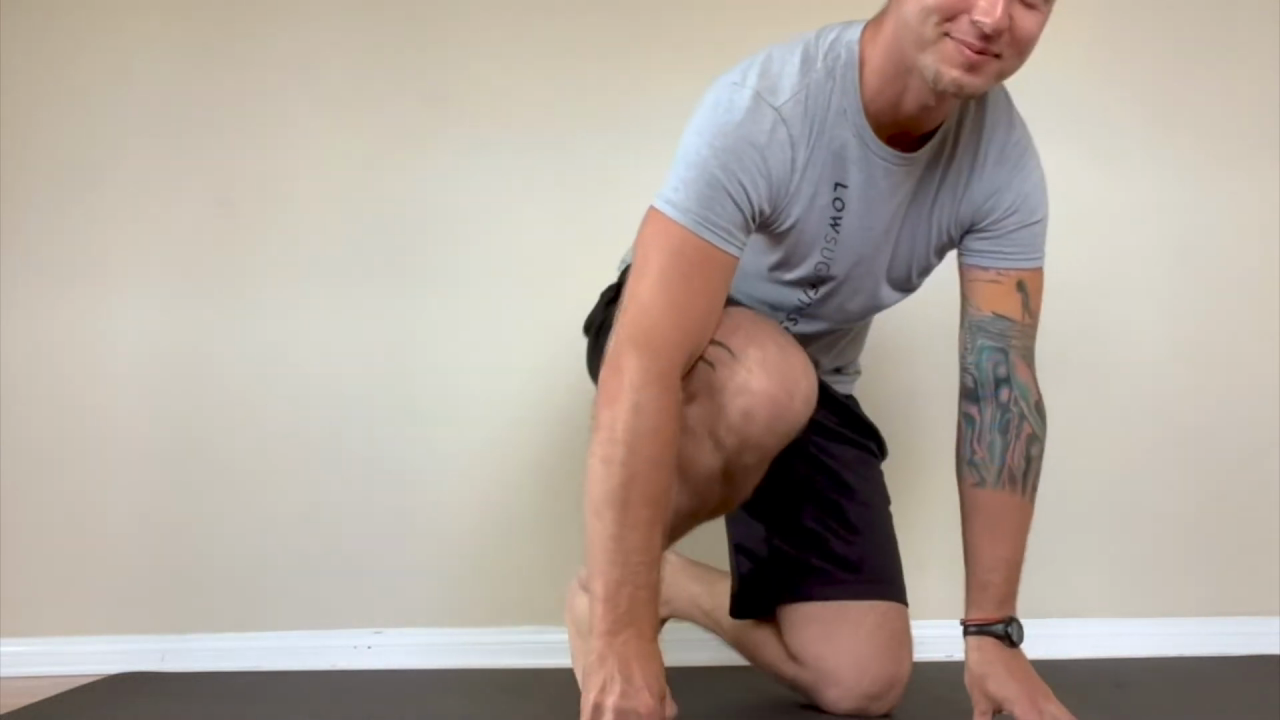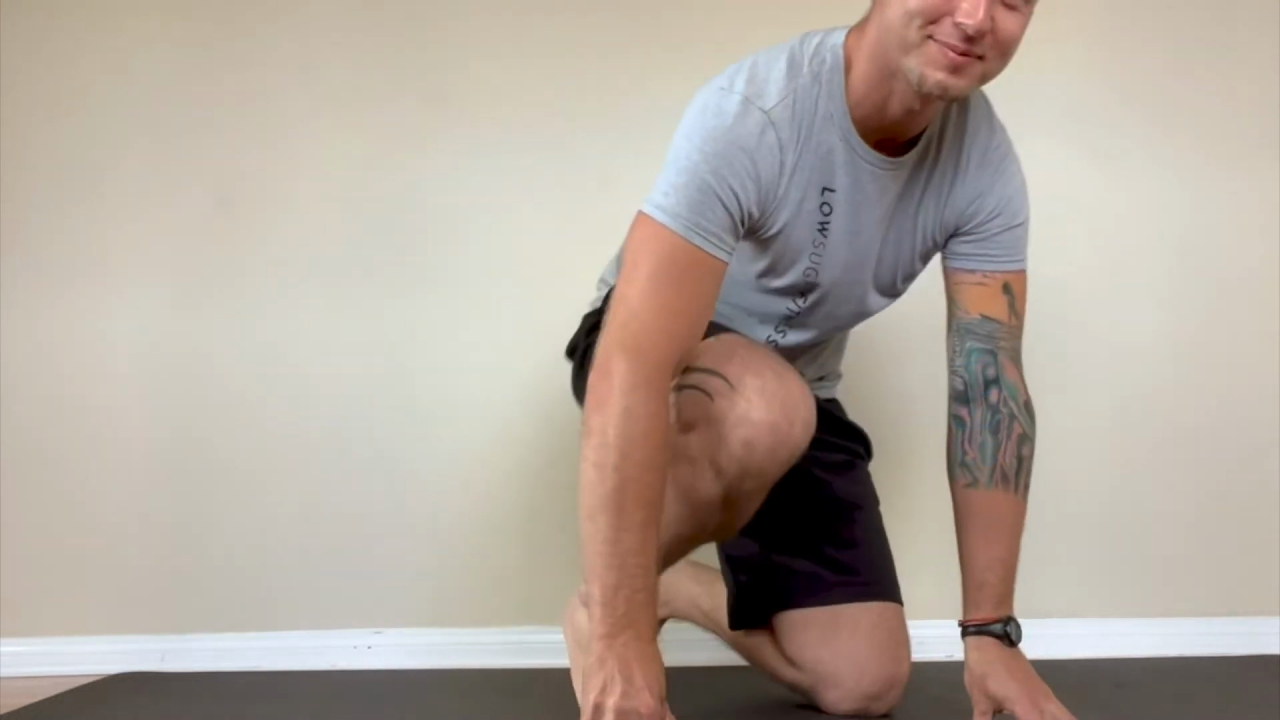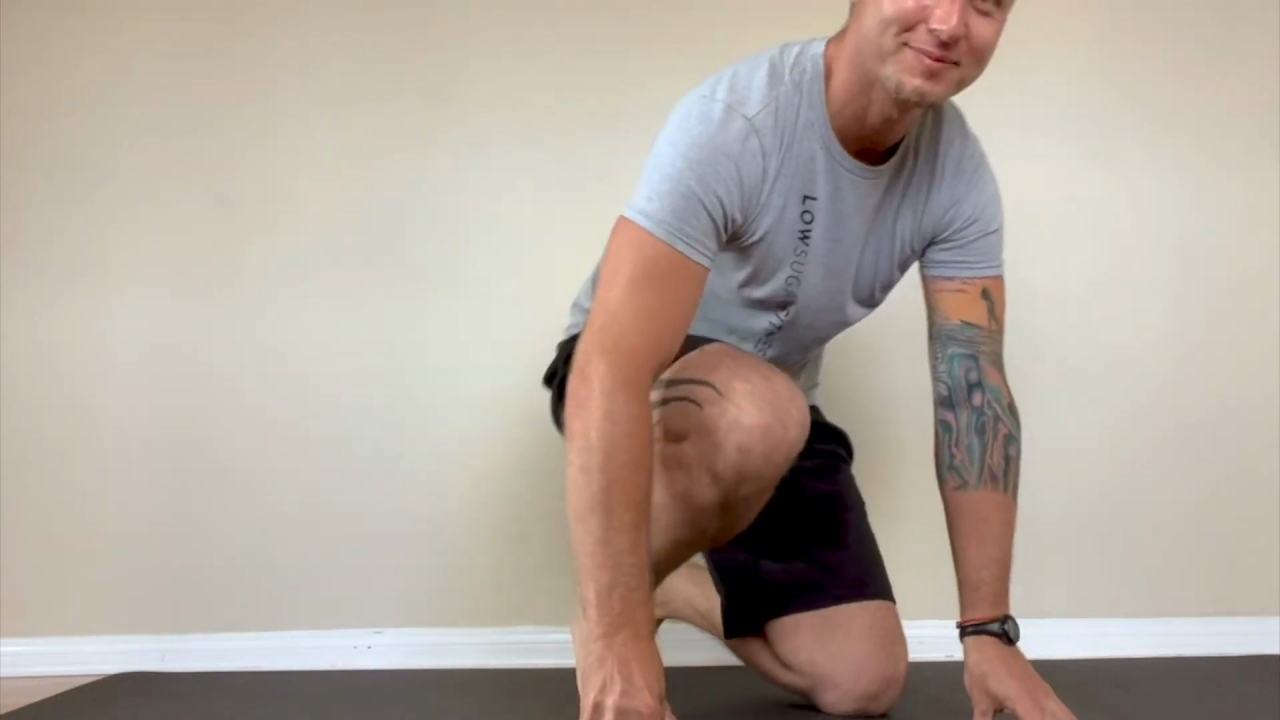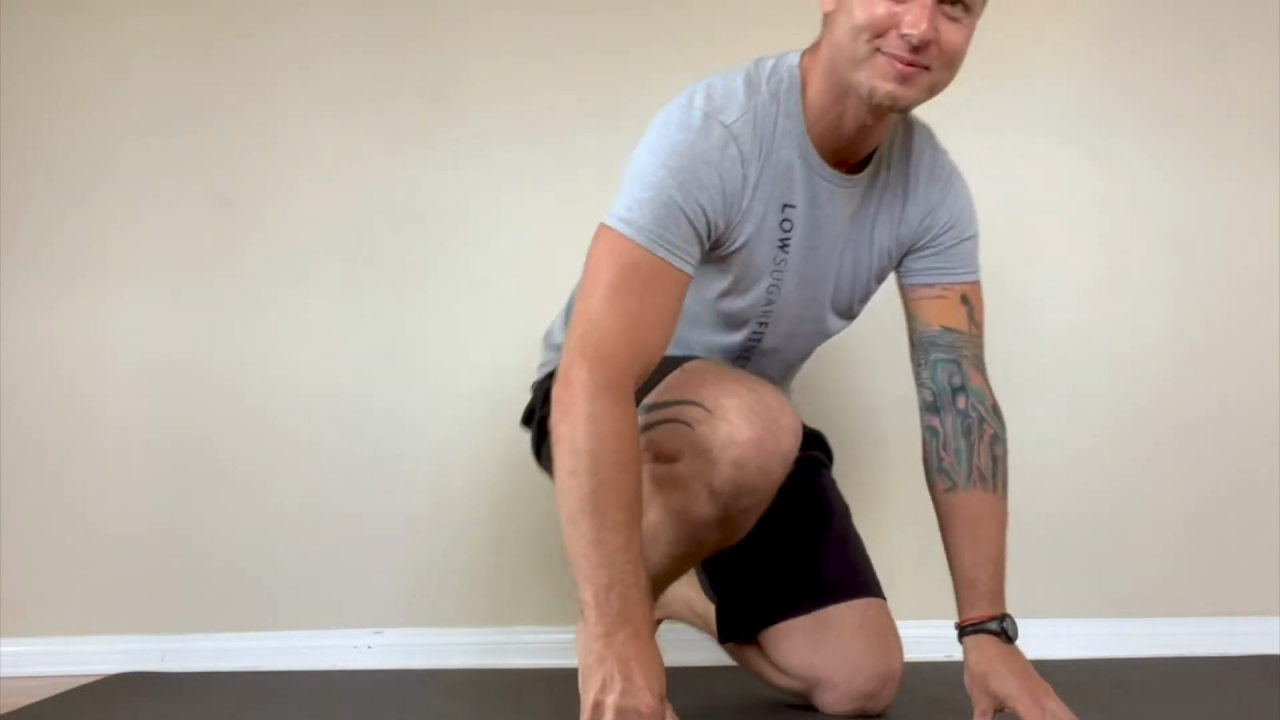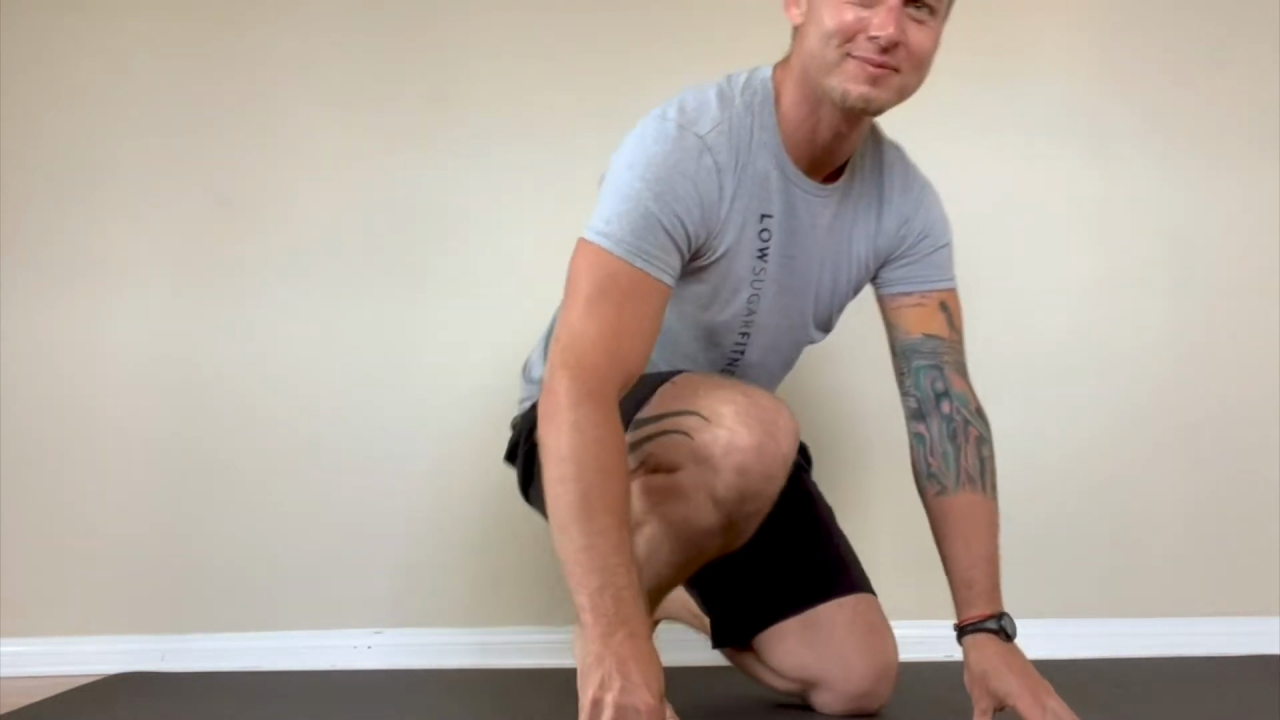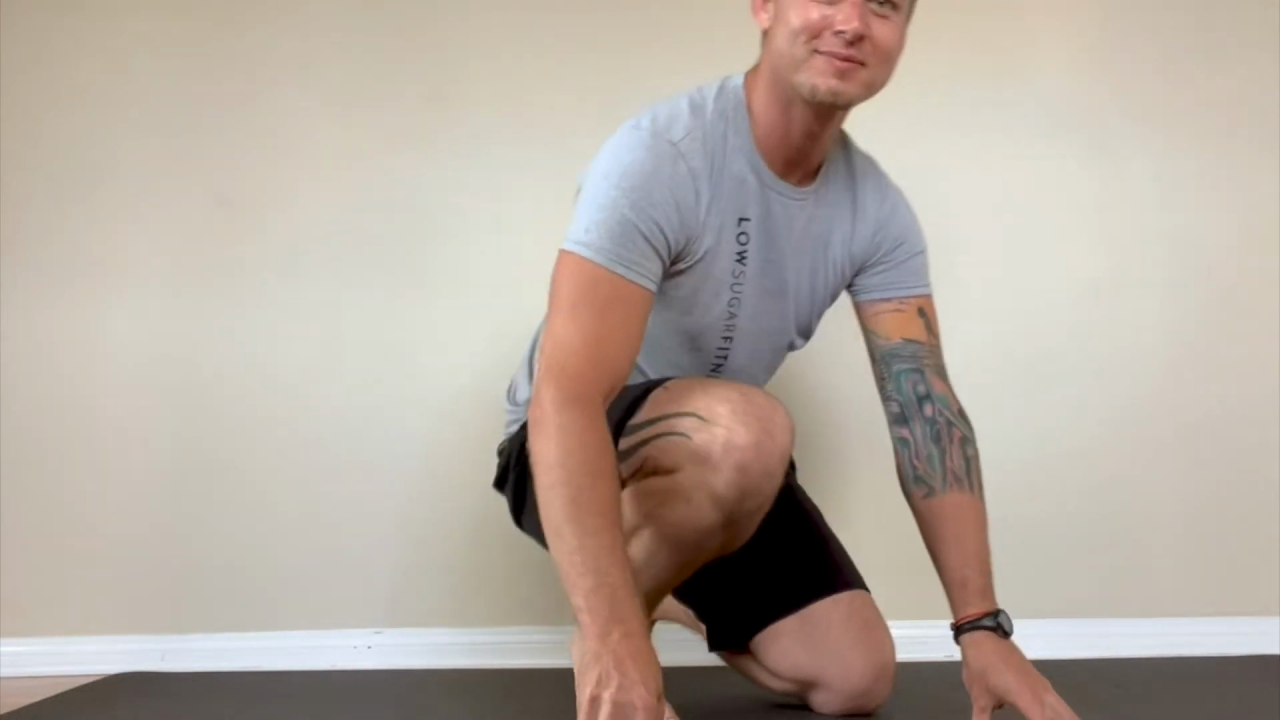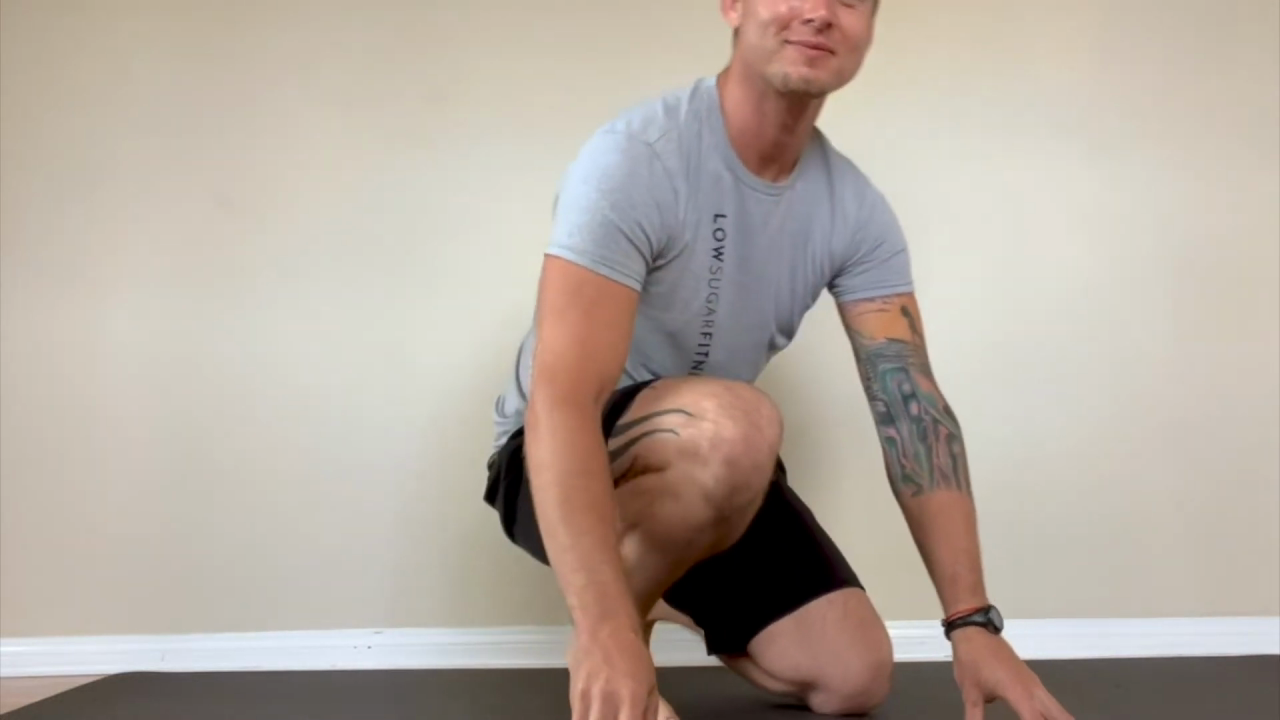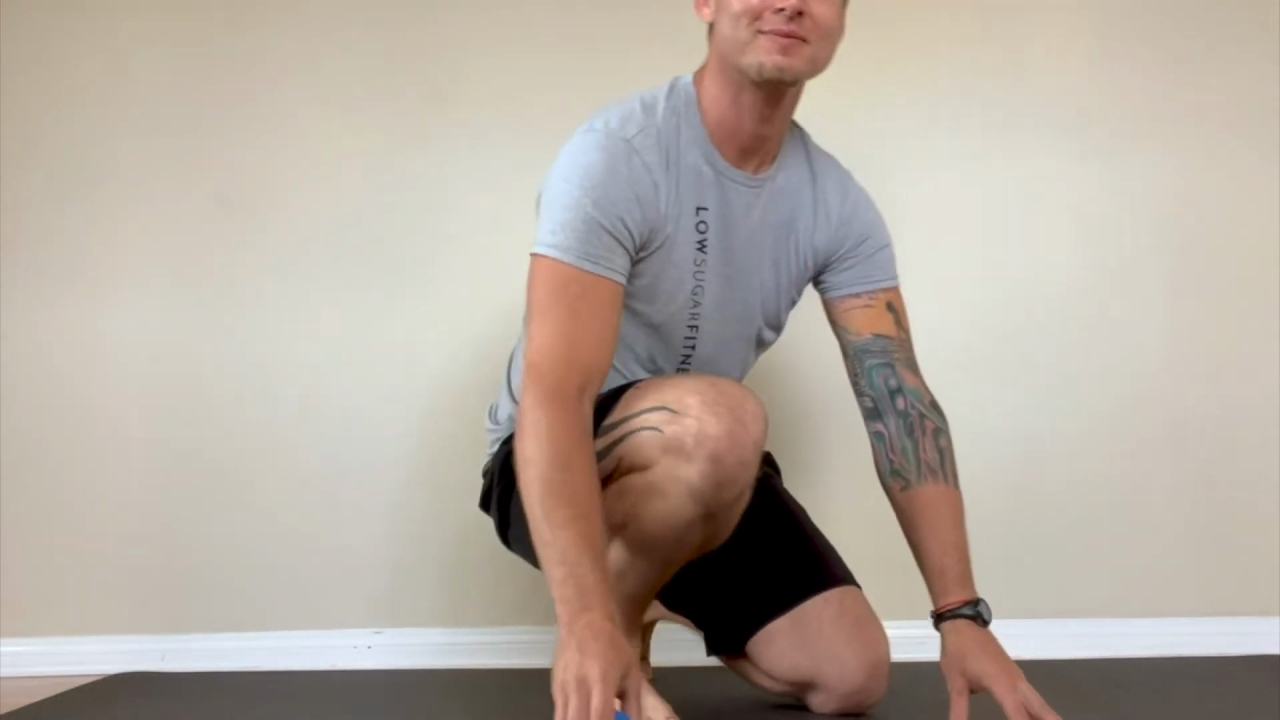
dt=0.1s
person 1, frame 1
left shoulder: (1005, 159)
right shoulder: (764, 107)
left elbow: (1001, 387)
right elbow: (641, 365)
left wrist: (991, 630)
right wrist: (624, 633)
left hip: (817, 389)
right knee: (769, 379)
left ankle: (674, 585)
right ankle: (602, 590)
person 1, frame 2
left shoulder: (986, 165)
right shoulder: (750, 113)
left elbow: (990, 388)
right elbow: (630, 370)
left wrist: (990, 631)
right wrist: (621, 635)
left hip: (797, 397)
right hip: (658, 363)
right knee: (766, 410)
left ankle: (679, 589)
right ankle: (601, 605)
person 1, frame 3
left shoulder: (959, 173)
right shoulder: (732, 121)
left elbow: (973, 392)
right elbow: (609, 371)
left wrist: (989, 630)
right wrist: (618, 634)
left hip: (773, 411)
right hip: (645, 374)
right knee: (759, 414)
left ankle: (673, 588)
right ankle: (605, 607)
person 1, frame 4
left shoulder: (933, 189)
right shoulder: (708, 134)
left elbow: (957, 397)
right elbow: (595, 380)
left wrist: (986, 628)
right wrist: (616, 635)
left hip: (742, 447)
right hip: (616, 412)
right knee: (749, 427)
left ankle: (677, 592)
right ankle: (608, 615)
person 1, frame 5
left shoulder: (903, 200)
right shoulder: (684, 146)
left elbow: (941, 403)
right elbow: (577, 389)
left wrist: (985, 628)
right wrist: (613, 636)
left hip: (735, 454)
right hip: (604, 429)
right knee: (749, 431)
left ankle: (673, 591)
right ankle: (624, 612)
person 1, frame 6
left shoulder: (876, 209)
right shoulder: (657, 157)
left elbow: (923, 405)
right elbow: (566, 398)
left wrist: (981, 625)
right wrist: (615, 634)
left hip: (718, 471)
right hip: (579, 457)
right knee: (746, 428)
left ankle: (664, 595)
right ankle: (606, 625)
person 1, frame 7
left shoulder: (854, 207)
right shoulder: (635, 157)
left elbow: (908, 403)
right elbow: (560, 400)
left wrist: (972, 622)
right wrist: (607, 630)
left hip: (713, 471)
right hip: (571, 459)
right knee: (735, 423)
left ankle: (660, 595)
right ankle: (621, 612)
person 1, frame 8
left shoulder: (836, 201)
right shoulder: (616, 154)
left elbow: (897, 398)
right elbow: (552, 391)
left wrist: (960, 612)
right wrist: (583, 620)
left hip: (703, 476)
right hip: (573, 465)
right knee: (719, 419)
left ankle: (661, 594)
right ankle: (613, 617)
